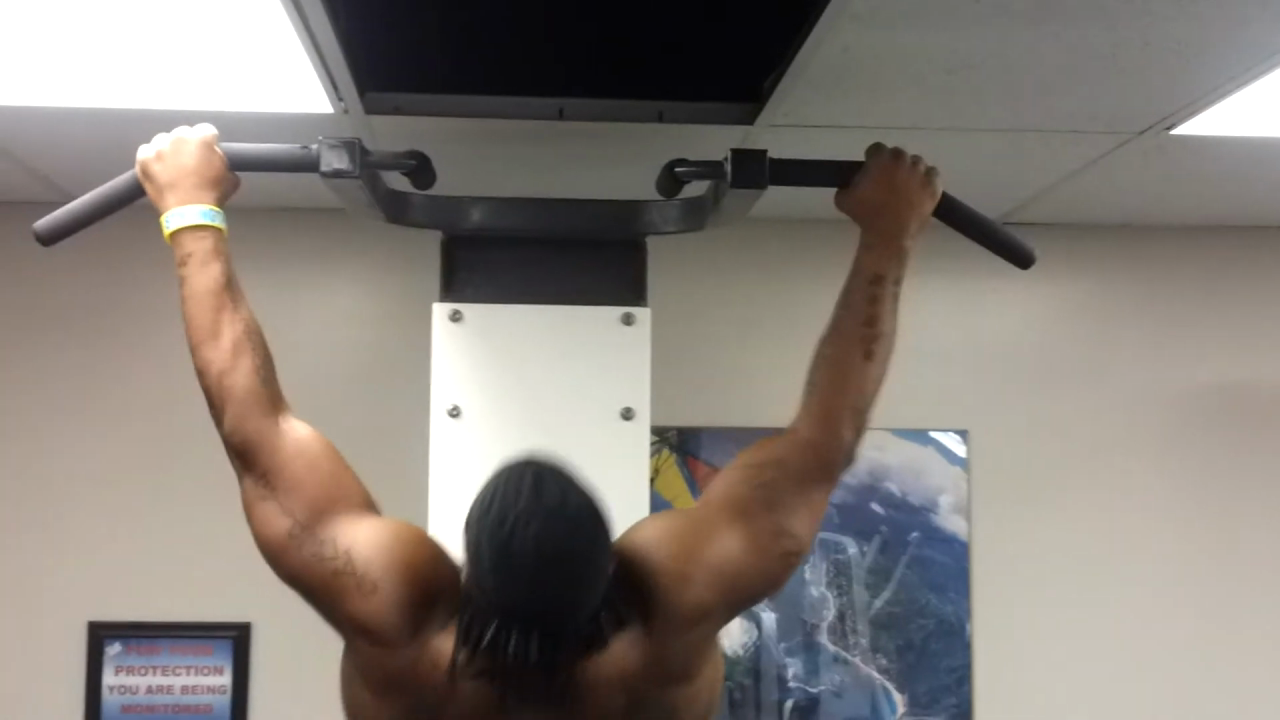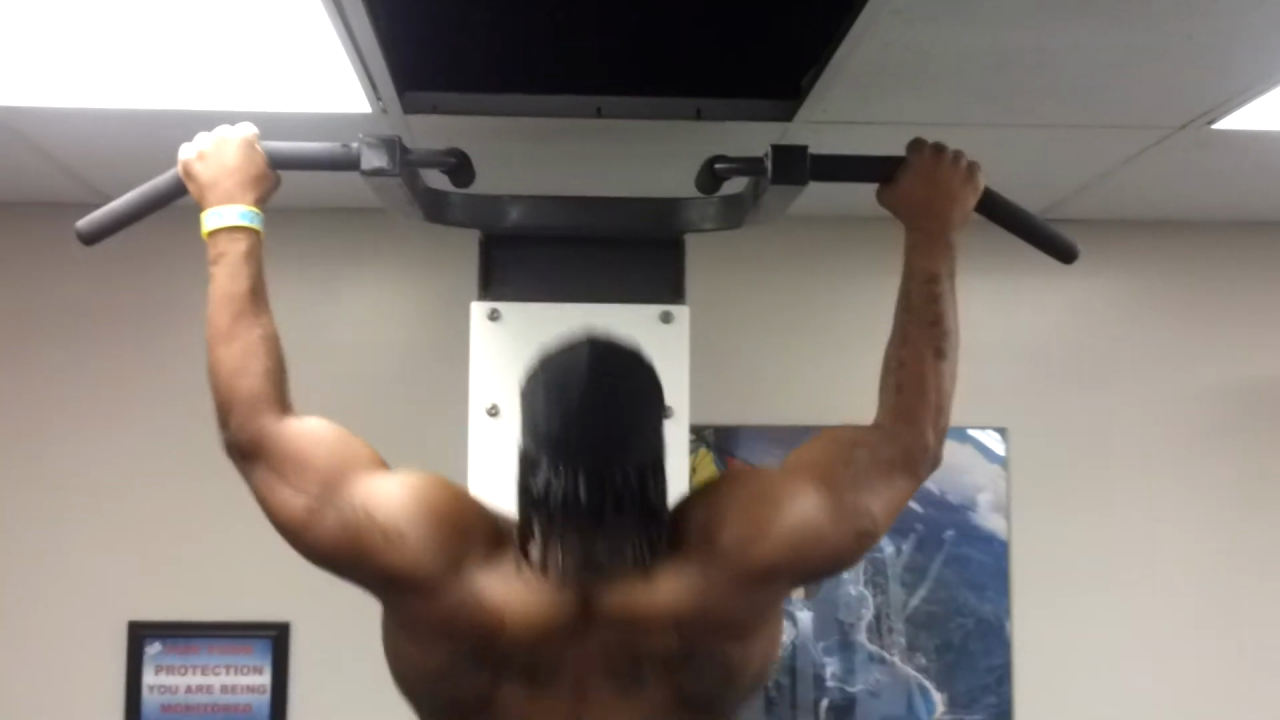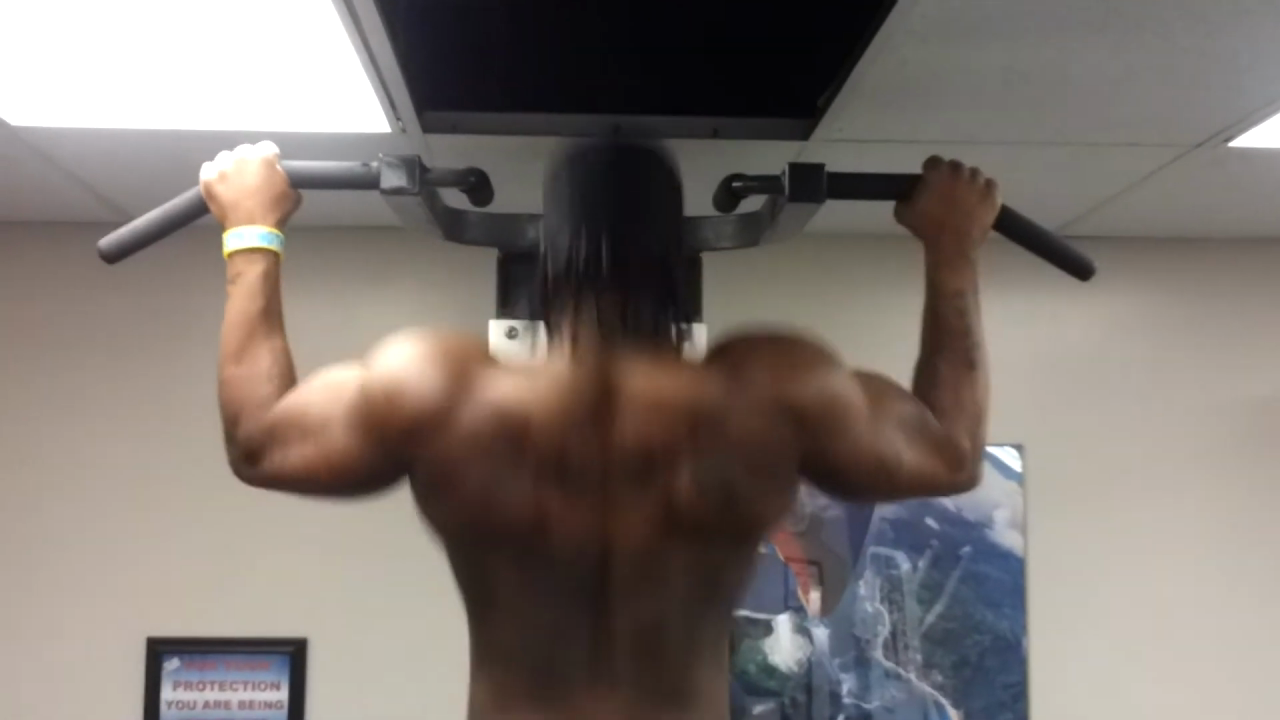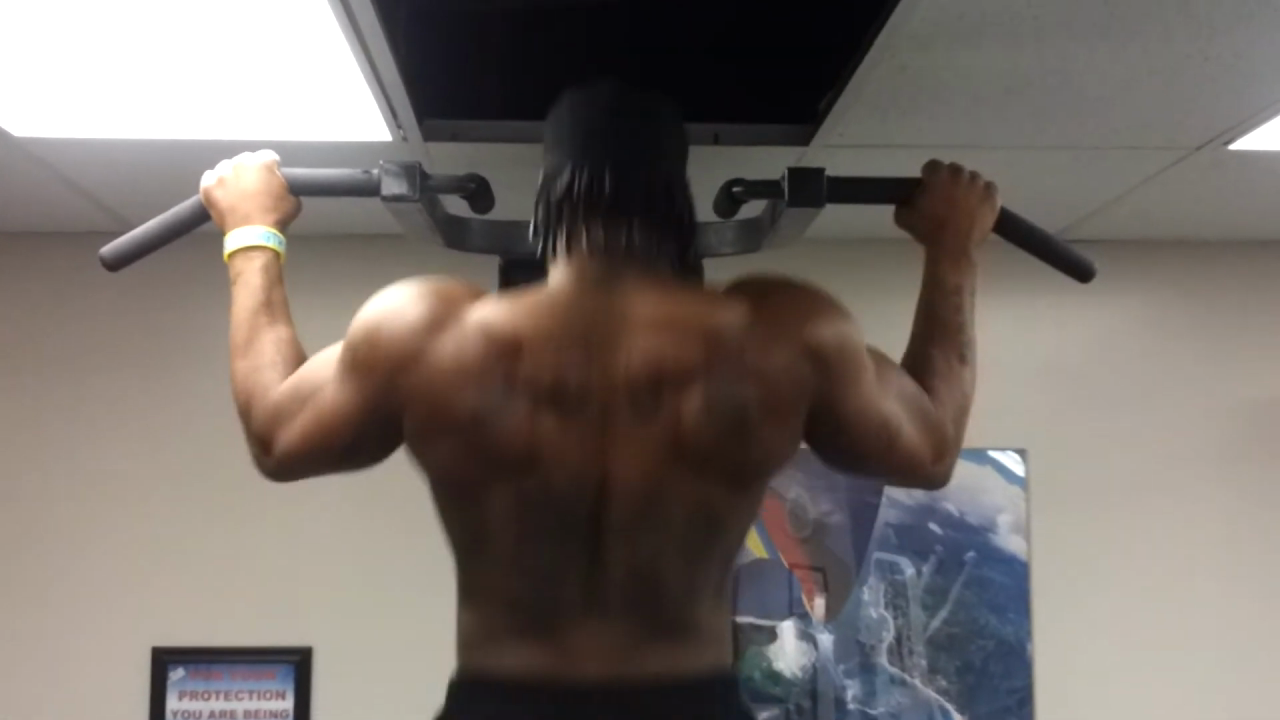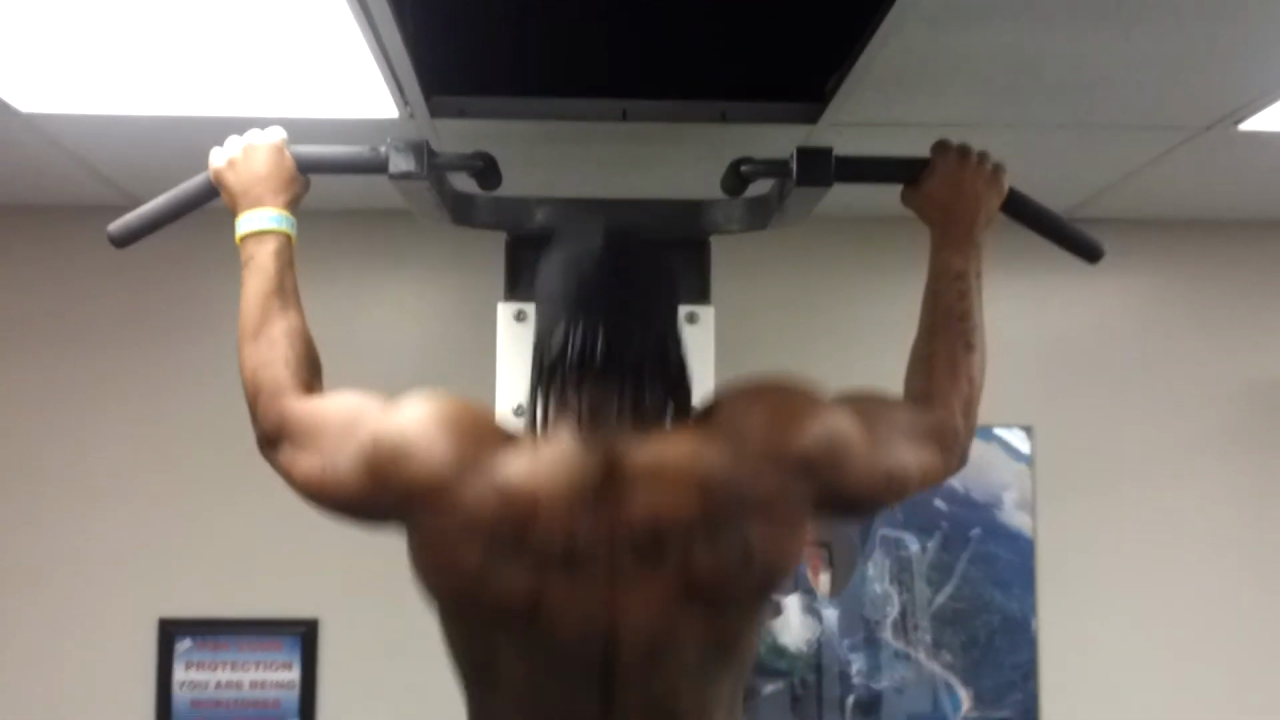
dt=1s
person 1, frame 1
left shoulder: (395, 617)
right shoulder: (669, 620)
left elbow: (252, 422)
right elbow: (825, 439)
left wrist: (194, 216)
right wrist: (884, 239)
person 1, frame 2
left shoulder: (441, 577)
right shoulder: (726, 578)
left elbow: (256, 430)
right elbow: (908, 442)
left wrist: (231, 214)
right wrist: (930, 234)
person 1, frame 3
left shoulder: (438, 390)
right shoulder: (771, 390)
left elbow: (255, 436)
right elbow: (952, 451)
left wrist: (251, 233)
right wrist: (951, 251)
person 1, frame 4
left shoulder: (424, 331)
right shoulder: (782, 335)
left elbow: (273, 438)
right elbow: (930, 451)
left wrist: (253, 233)
right wrist: (951, 249)
person 1, frame 5
left shoulder: (452, 468)
right shoulder: (764, 455)
left elbow: (281, 420)
right elbow: (940, 436)
left wrist: (264, 219)
right wrist: (956, 234)
